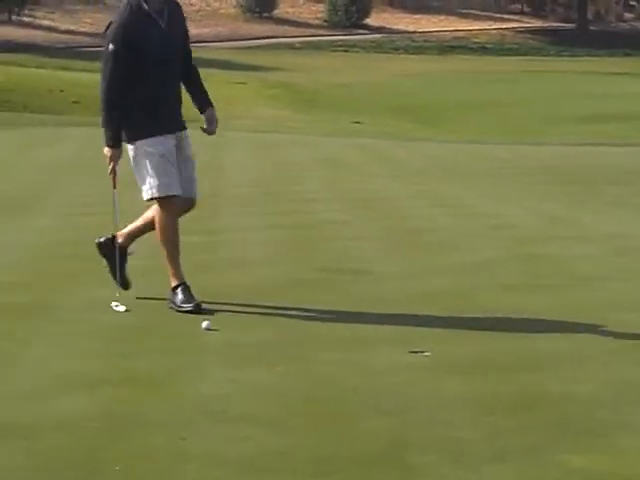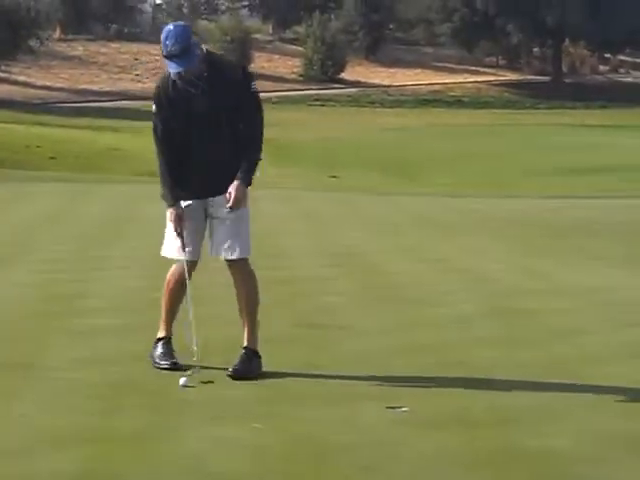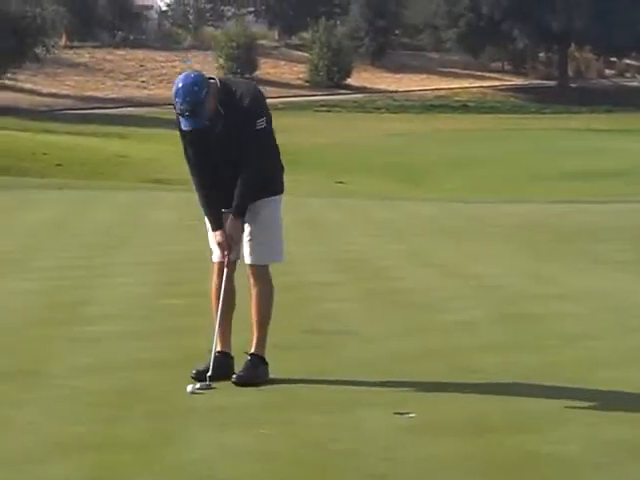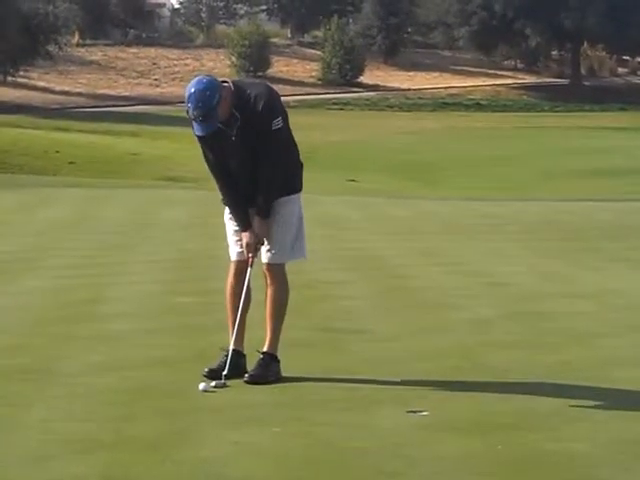
dt=0.7s
person 1, frame 1
right shoulder: (124, 26)
right elbow: (111, 88)
left wrist: (205, 105)
right wrist: (112, 141)
left hip: (174, 125)
right hip: (144, 130)
left knee: (183, 203)
right knee: (167, 202)
left ankle: (117, 243)
right ankle: (177, 284)
person 1, frame 2
left shoulder: (233, 74)
right shoulder: (166, 89)
left elbow: (253, 129)
right elbow: (165, 148)
left wrist: (243, 179)
right wrist: (172, 200)
left hip: (228, 186)
right hip: (188, 189)
left knee: (238, 263)
right knee: (183, 264)
left ankle: (251, 349)
right ankle: (163, 339)
person 1, frame 3
left shoulder: (249, 100)
right shoulder: (186, 115)
left elbow: (254, 163)
right elbow: (199, 172)
left wrist: (237, 216)
right wrist: (216, 224)
left hip: (260, 192)
right hip: (220, 196)
left knee: (257, 269)
right knee: (221, 268)
left ankle: (257, 357)
right ankle: (222, 355)
person 1, frame 4
left shoulder: (263, 101)
right shoulder: (203, 117)
left elbow: (274, 163)
right elbow: (221, 174)
left wrist: (262, 215)
right wrist: (244, 223)
left hip: (278, 191)
right hip: (238, 195)
left knee: (273, 268)
right knee: (237, 267)
left ankle: (270, 356)
right ankle: (235, 353)
